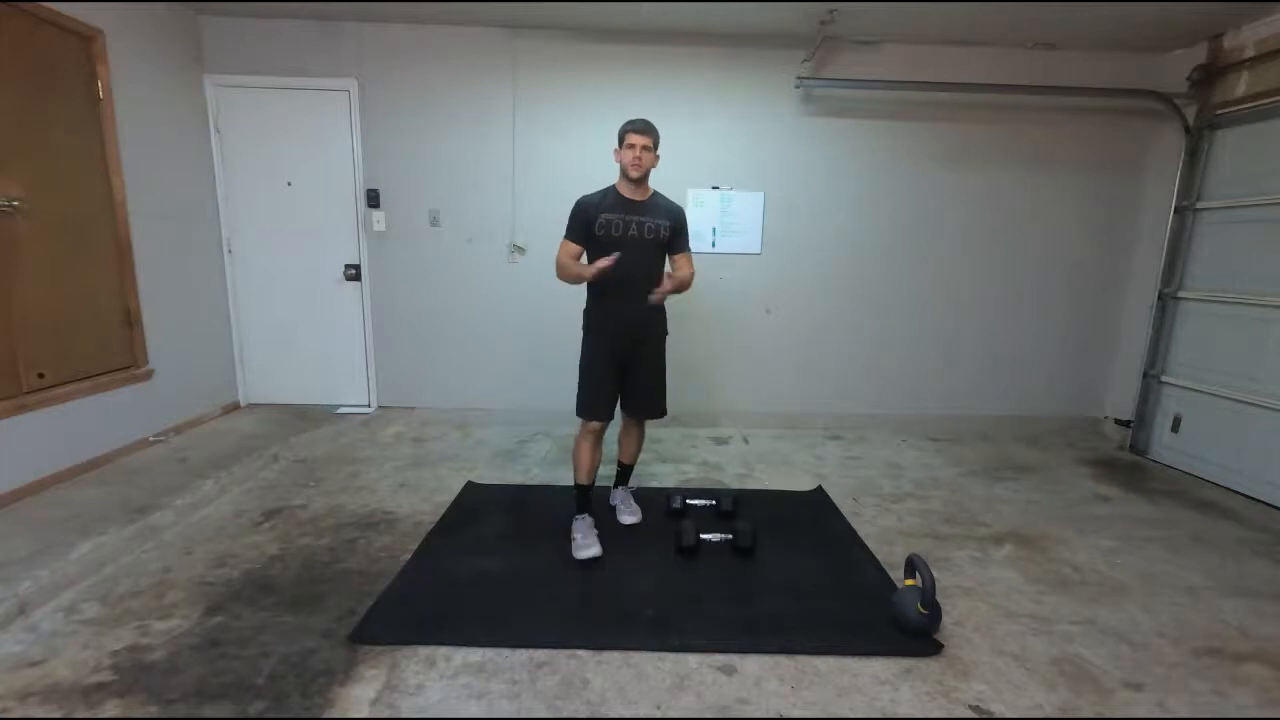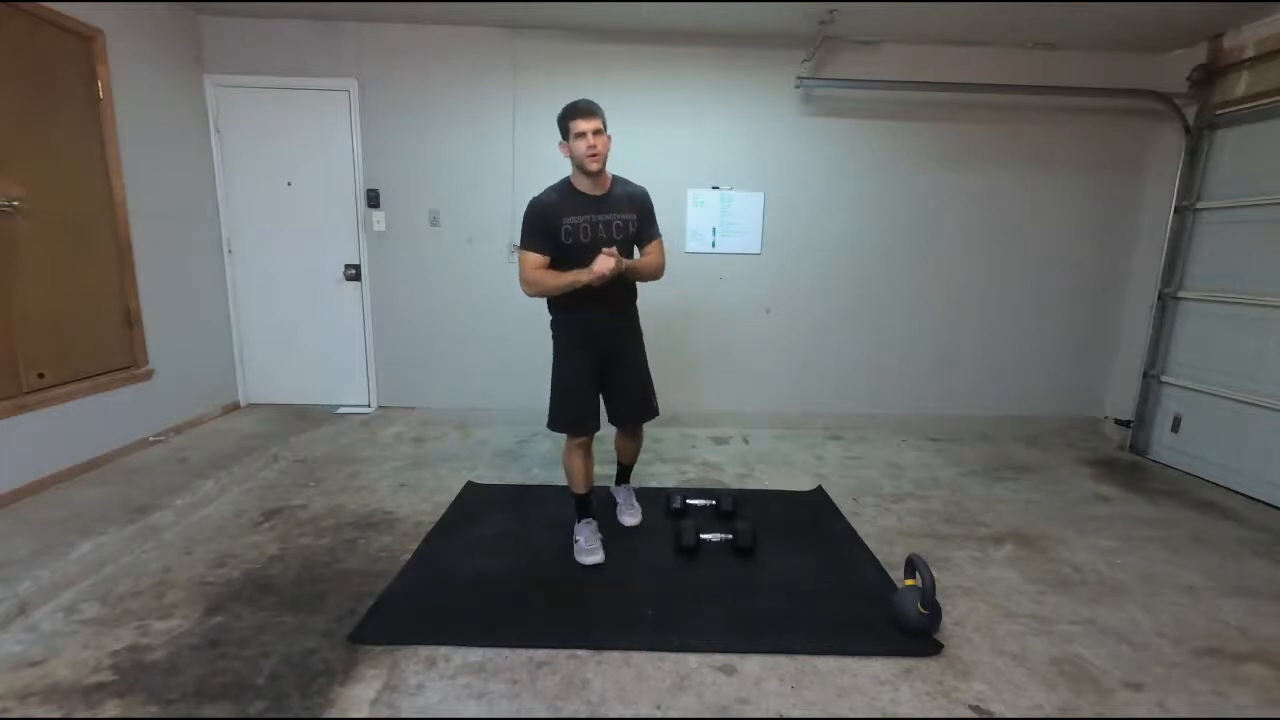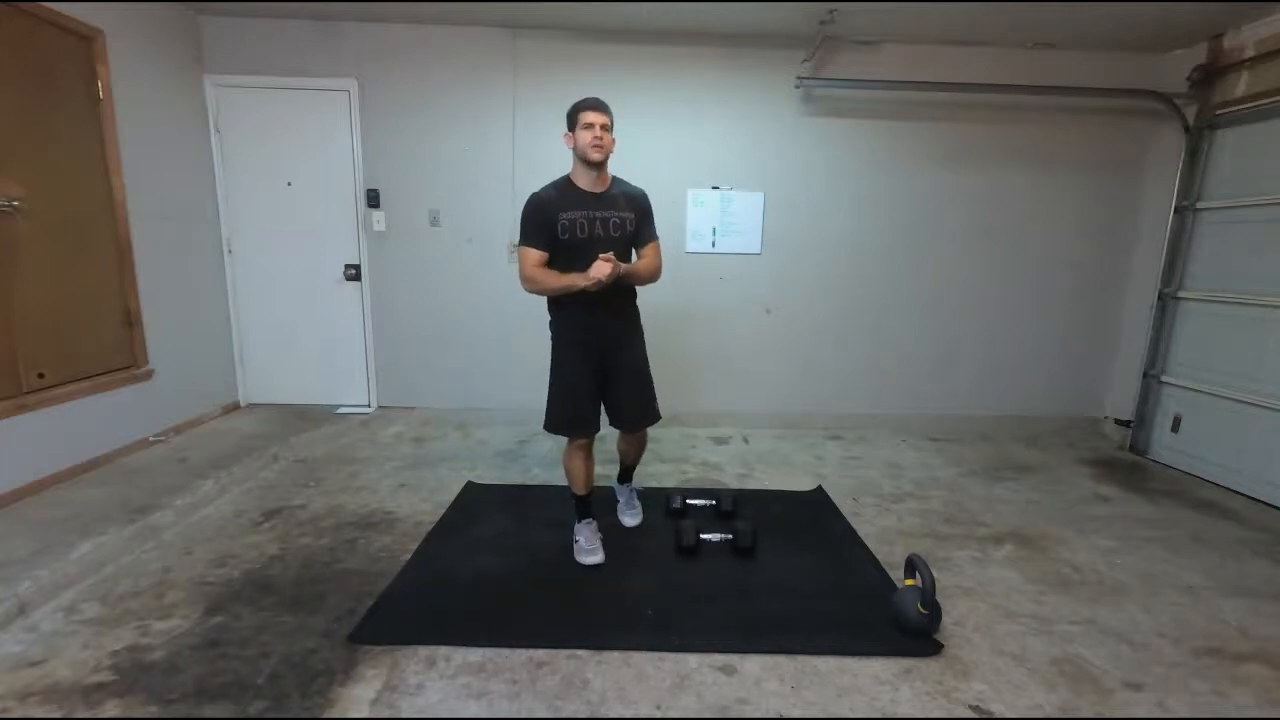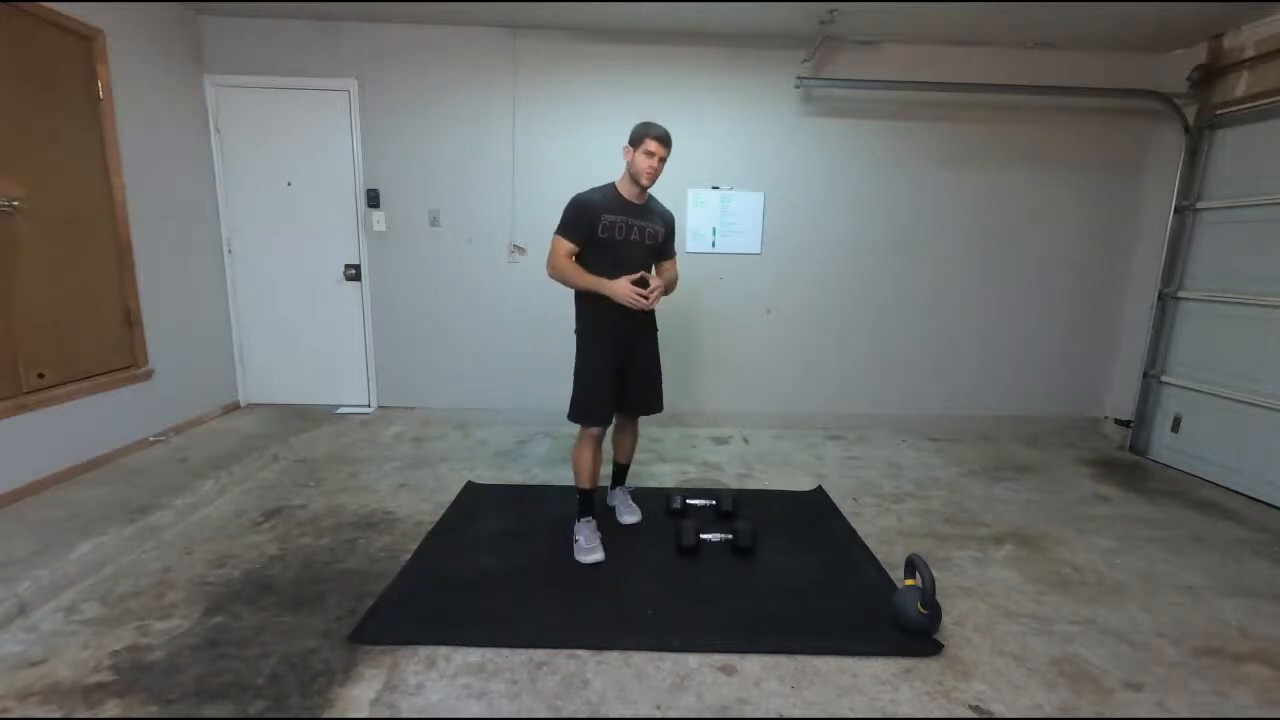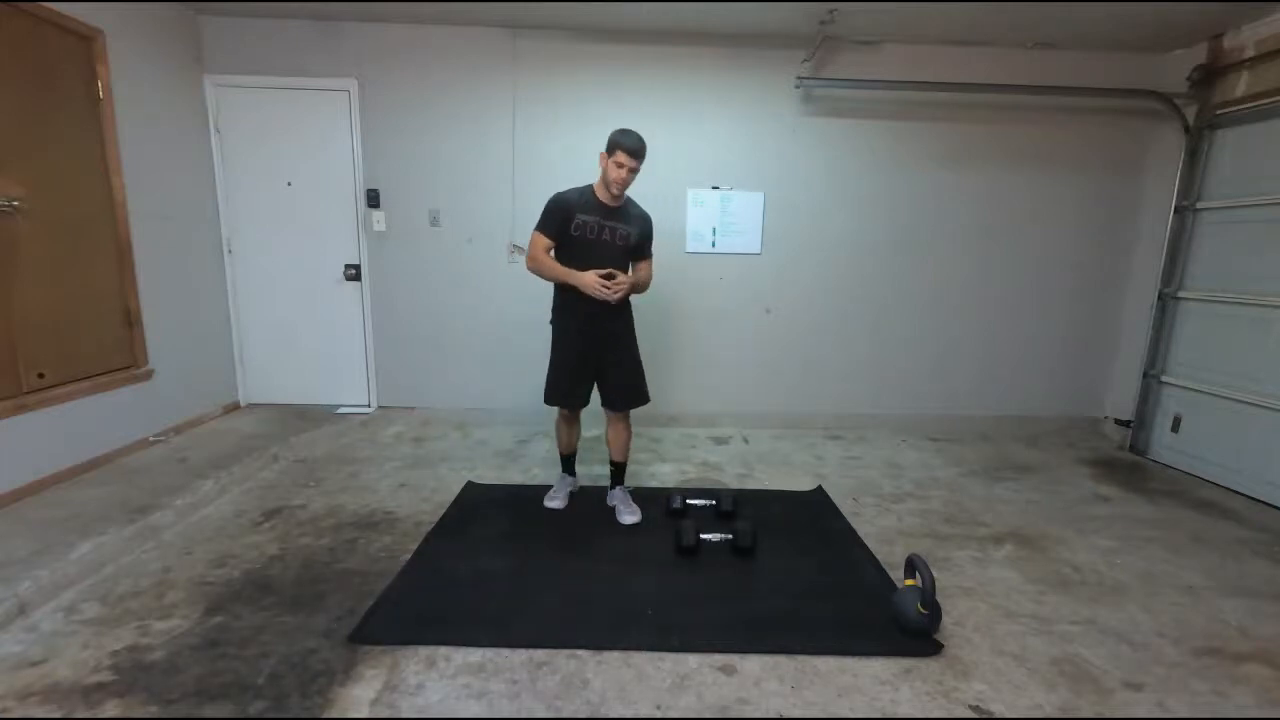
dt=1s
person 1, frame 1
left shoulder: (670, 212)
right shoulder: (590, 206)
left elbow: (685, 270)
right elbow: (563, 264)
left wrist: (673, 283)
right wrist: (588, 269)
left hip: (649, 332)
right hip: (602, 330)
left knee: (636, 415)
right knee: (593, 422)
left ankle: (622, 489)
right ankle: (582, 515)
person 1, frame 2
left shoulder: (635, 197)
right shoulder: (546, 206)
left elbow: (657, 263)
right elbow: (530, 280)
left wrist: (622, 265)
right wrist: (588, 273)
left hip: (624, 332)
right hip: (574, 338)
left knee: (631, 422)
right knee: (579, 435)
left ankle: (623, 486)
right ankle: (584, 520)
person 1, frame 3
left shoulder: (634, 199)
right shoulder: (545, 203)
left elbow: (653, 267)
right elbow: (530, 277)
left wrist: (620, 271)
right wrist: (585, 278)
left hip: (625, 335)
right hip: (573, 340)
left knee: (635, 426)
right knee: (579, 437)
left ankle: (625, 486)
right ankle: (584, 522)
person 1, frame 4
left shoulder: (662, 217)
right shoulder: (588, 204)
left elbow: (668, 269)
right elbow: (557, 264)
left wrist: (661, 285)
right wrist: (609, 286)
left hip: (641, 332)
right hip: (598, 334)
left knee: (629, 416)
right knee: (593, 427)
left ankle: (618, 489)
right ankle: (584, 518)
person 1, frame 5
left shoulder: (639, 219)
right shoulder: (565, 204)
left elbow: (645, 275)
right elbow: (535, 257)
left wrist: (630, 282)
right wrist: (578, 278)
left hip: (617, 327)
right hip: (571, 325)
left knee: (619, 409)
right knee: (568, 408)
left ankle: (617, 488)
right ankle: (567, 476)
